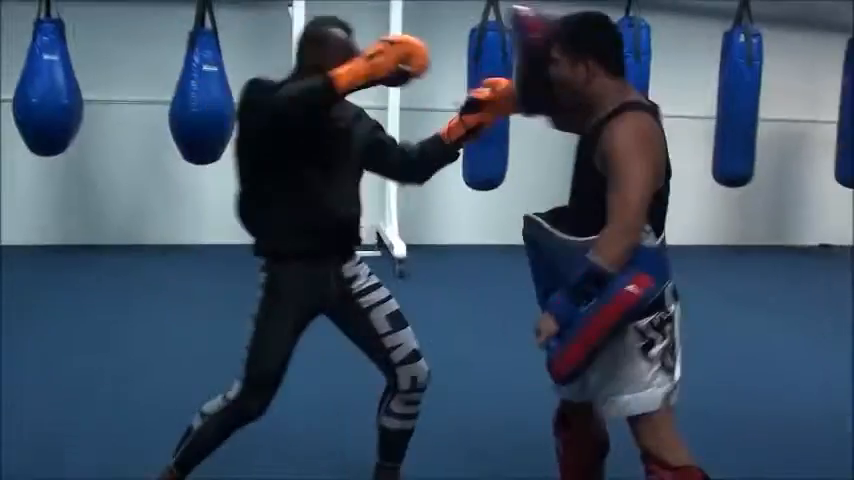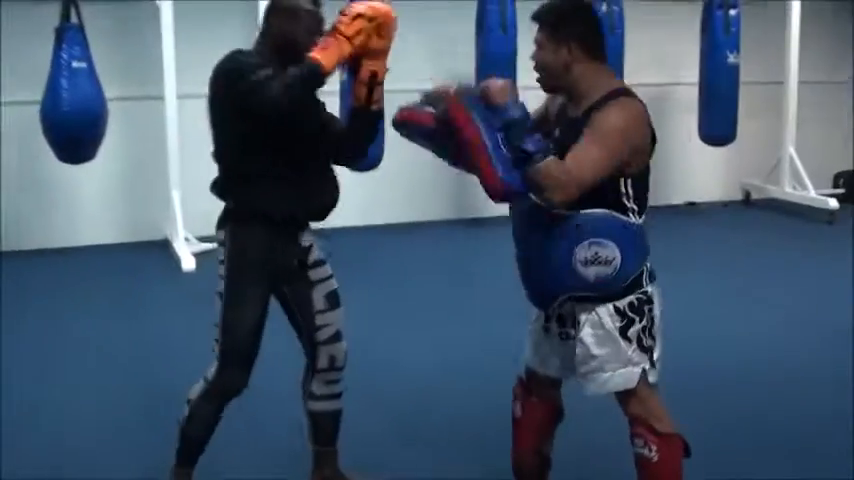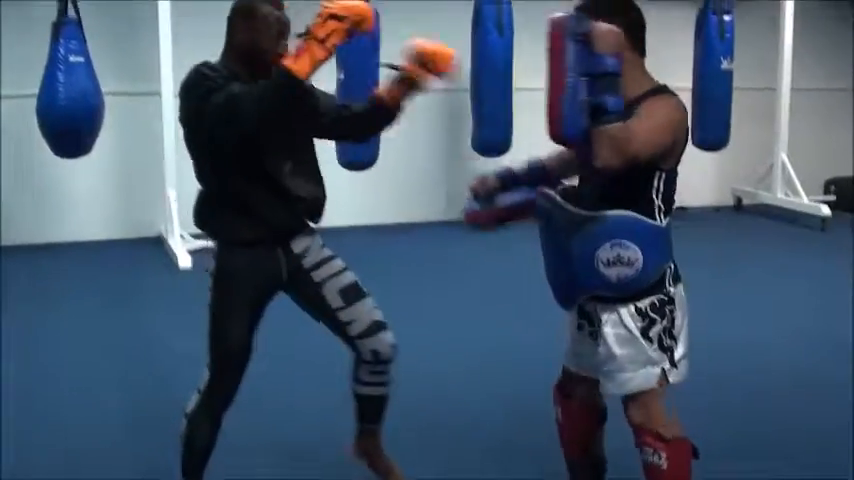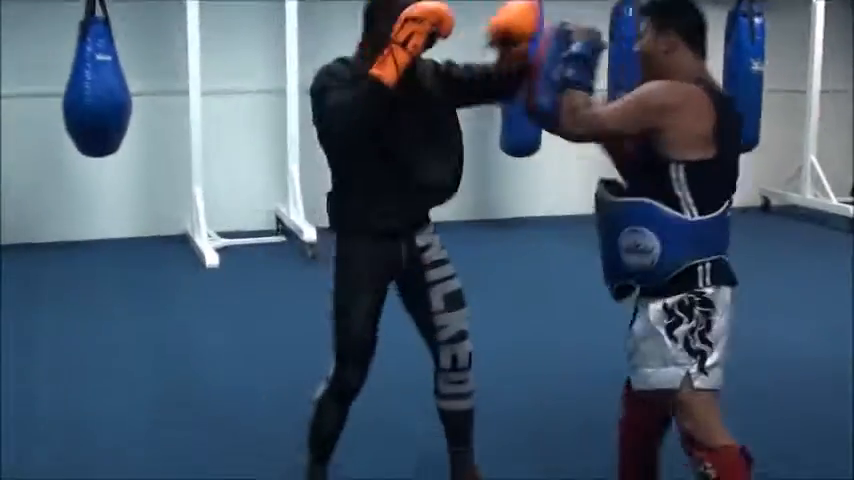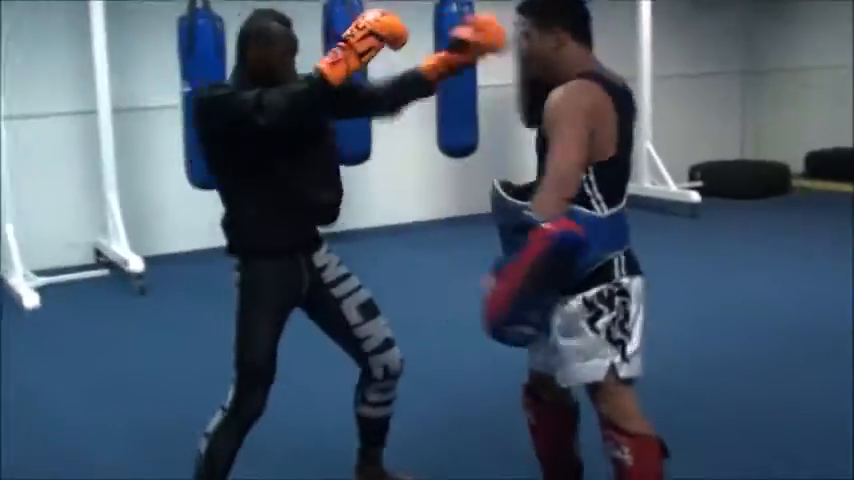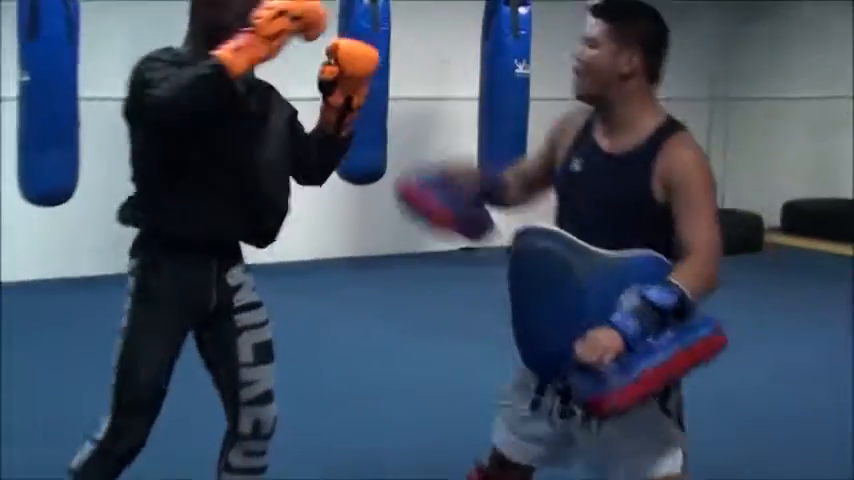
dt=0.5s
person 1, frame 1
left shoulder: (627, 127)
right shoulder: (602, 111)
left elbow: (621, 236)
right elbow: (544, 106)
left wrist: (560, 306)
right wrist: (535, 50)
left hip: (634, 308)
right hip: (598, 304)
left knee: (655, 437)
right knee: (575, 417)
person 1, frame 2
left shoulder: (621, 116)
right shoulder: (561, 105)
left elbow: (558, 187)
right elbow: (496, 149)
left wrist: (510, 117)
right wrist: (456, 109)
left hip: (613, 291)
right hip: (562, 283)
left knee: (638, 401)
right knee: (535, 385)
person 1, frame 3
left shoulder: (662, 109)
right shoulder: (602, 99)
left elbow: (611, 154)
right elbow: (568, 161)
right wrist: (507, 179)
left hip: (639, 290)
left knee: (644, 407)
right knee: (574, 389)
person 1, frame 4
left shoulder: (668, 97)
right shoulder: (713, 104)
left elbow: (574, 123)
left wrist: (576, 53)
right wrist: (615, 142)
left hip: (687, 284)
right hip: (672, 279)
left knee: (694, 409)
right knee: (643, 390)
person 1, frame 5
left shoulder: (572, 99)
right shoulder: (611, 89)
left elbow: (555, 193)
right elbow: (544, 122)
left wrist: (508, 270)
left hip: (596, 274)
right hip: (567, 271)
left knee: (614, 403)
right knee: (543, 386)
person 1, frame 6
left shoulder: (676, 155)
right shoulder: (570, 128)
left elbow: (702, 268)
right elbow: (520, 185)
left wrist: (625, 333)
right wrist: (475, 183)
person 2, frame 1
left shoulder: (349, 120)
right shoulder: (261, 99)
left elbow: (412, 167)
right elbow: (290, 111)
left wrist: (467, 121)
right wrist: (365, 69)
left hip: (342, 268)
right hip: (292, 273)
left knee: (409, 369)
right knee: (252, 395)
person 2, frame 2
left shoulder: (293, 81)
right shoulder: (238, 71)
left elbow: (348, 149)
right elbow: (279, 101)
left wrist: (370, 82)
right wrist: (340, 44)
left hip: (296, 236)
right hip: (250, 235)
left knee: (328, 355)
right knee: (230, 371)
person 2, frame 3
left shoulder: (287, 94)
right shoulder: (204, 86)
left elbow: (352, 124)
right elbow: (246, 113)
left wrist: (406, 80)
right wrist: (312, 48)
left hip: (298, 242)
right hip: (242, 253)
left knee: (377, 344)
right knee: (222, 381)
person 2, frame 4
left shoulder: (428, 76)
right shoulder: (337, 83)
left elbow: (500, 82)
right elbow: (345, 128)
left wrist: (514, 52)
right wrist: (396, 54)
left hip: (417, 236)
right hip: (362, 242)
left knee: (455, 354)
right knee: (349, 371)
person 2, frame 5
left shoulder: (300, 94)
right shoulder: (217, 106)
left elbow: (378, 99)
right elbow: (279, 113)
left wrist: (452, 56)
right wrist: (345, 56)
left hip: (310, 253)
right hip: (264, 265)
left knee: (383, 360)
right knee: (249, 394)
person 2, frame 6
left shoulder: (259, 97)
right shoulder: (162, 70)
left elbow: (310, 166)
right elbow: (165, 110)
left wrist: (342, 101)
left hip: (227, 269)
right hip: (165, 267)
left knee: (255, 417)
right knee: (129, 423)
